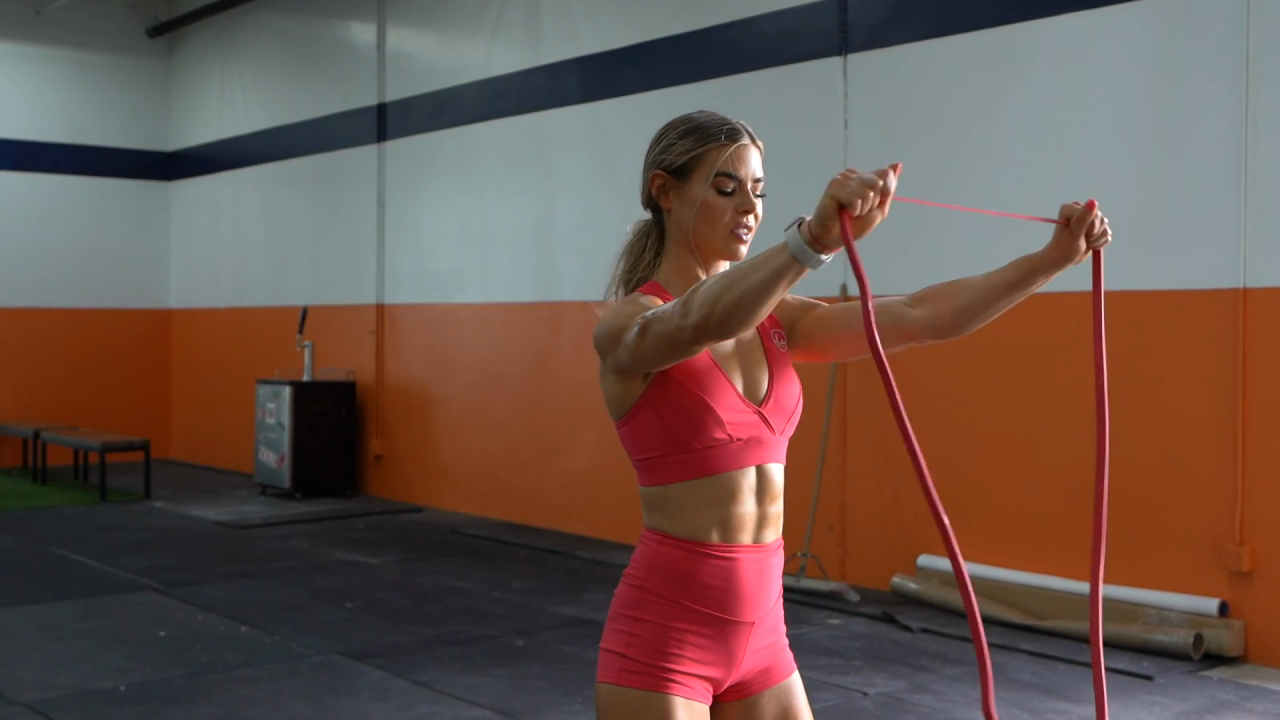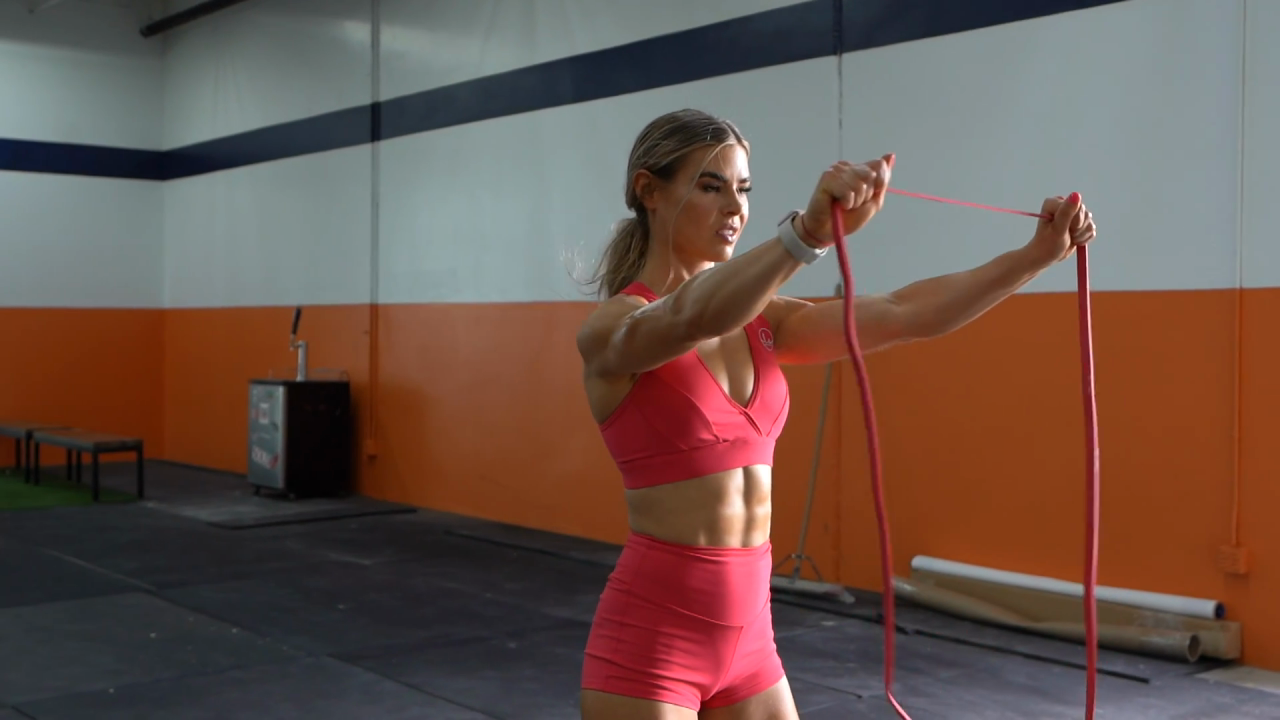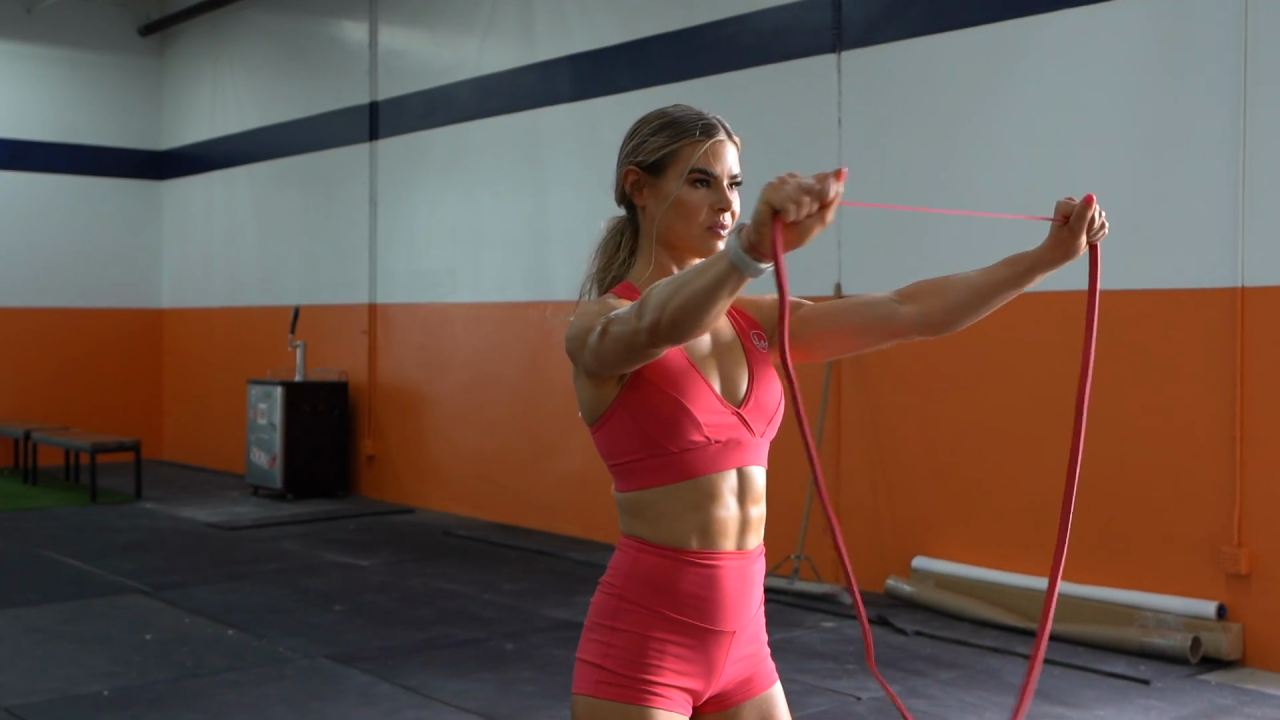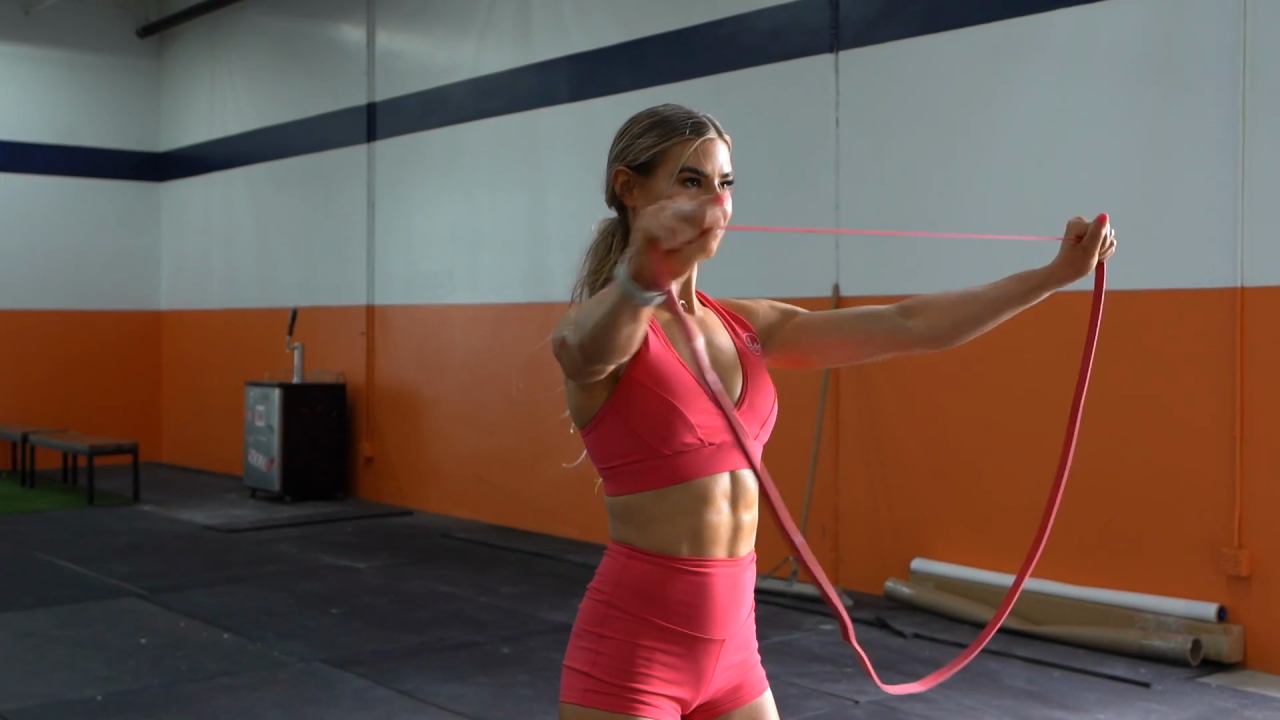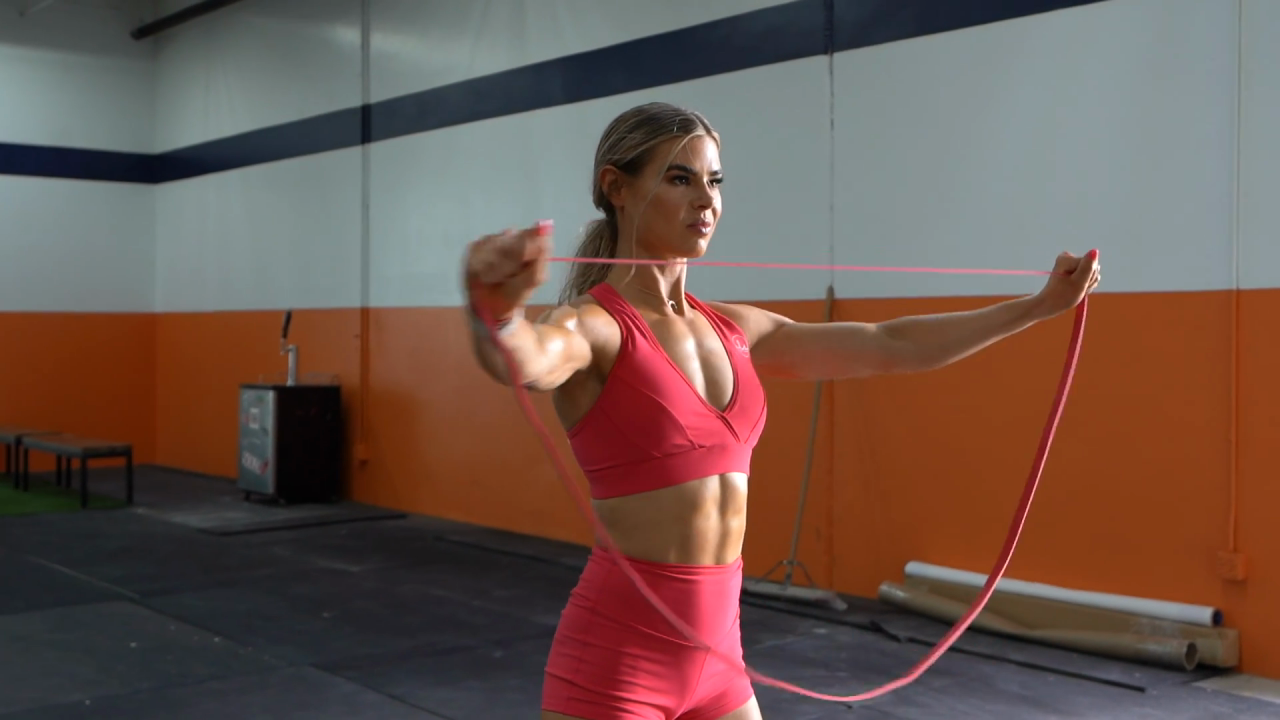
dt=0.2s
person 1, frame 1
left shoulder: (774, 321)
right shoulder: (626, 326)
left elbow: (921, 316)
right elbow: (706, 321)
left wrist: (1052, 257)
right wrist: (816, 236)
left hip: (758, 633)
right hip: (661, 638)
person 1, frame 2
left shoulder: (760, 323)
right shoulder: (614, 326)
left elbow: (906, 313)
right elbow: (697, 318)
left wrist: (1036, 254)
right wrist: (809, 235)
left hip: (746, 641)
right hip: (649, 643)
person 1, frame 3
left shoulder: (751, 322)
right shoulder: (601, 326)
left elbow: (907, 313)
right elbow: (656, 329)
left wrist: (1048, 256)
right wrist: (750, 246)
left hip: (739, 644)
right hip: (639, 649)
person 1, frame 4
left shoulder: (742, 326)
right shoulder: (602, 328)
left elbow: (906, 327)
right elbow: (593, 352)
left wrist: (1054, 276)
right wrist: (641, 276)
left hip: (728, 652)
right hip: (626, 656)
person 1, frame 5
left shoulder: (732, 328)
right shoulder: (585, 327)
left elbow: (895, 347)
right elbow: (524, 360)
left wrist: (1040, 305)
right wrist: (497, 311)
left hip: (713, 656)
right hip: (609, 664)
